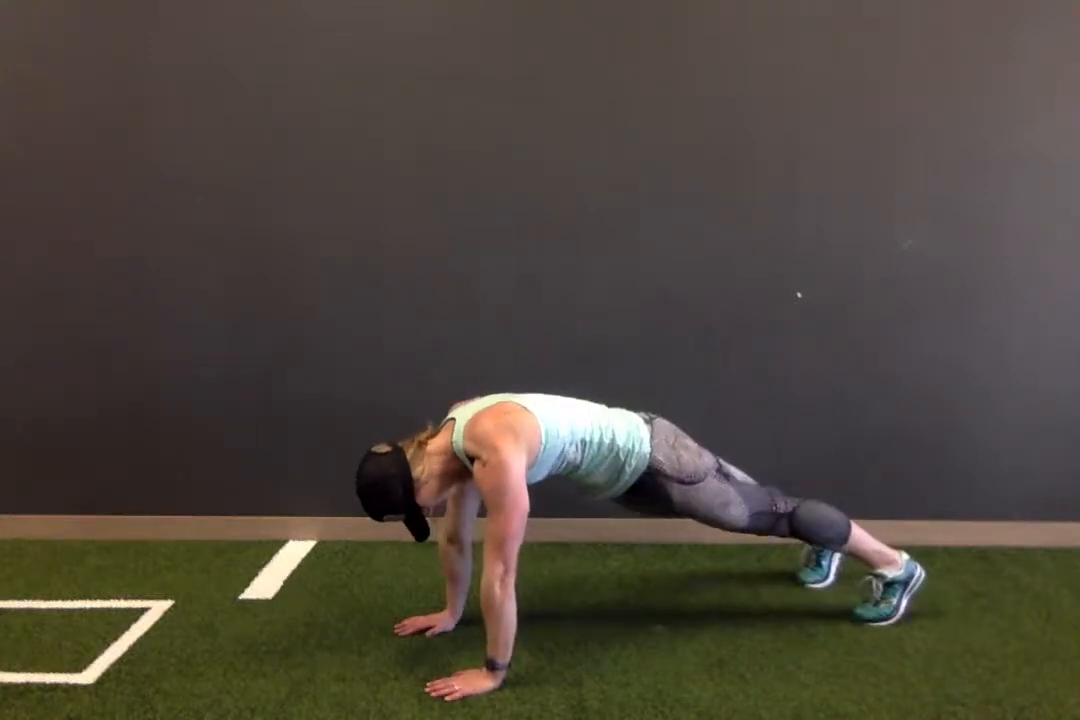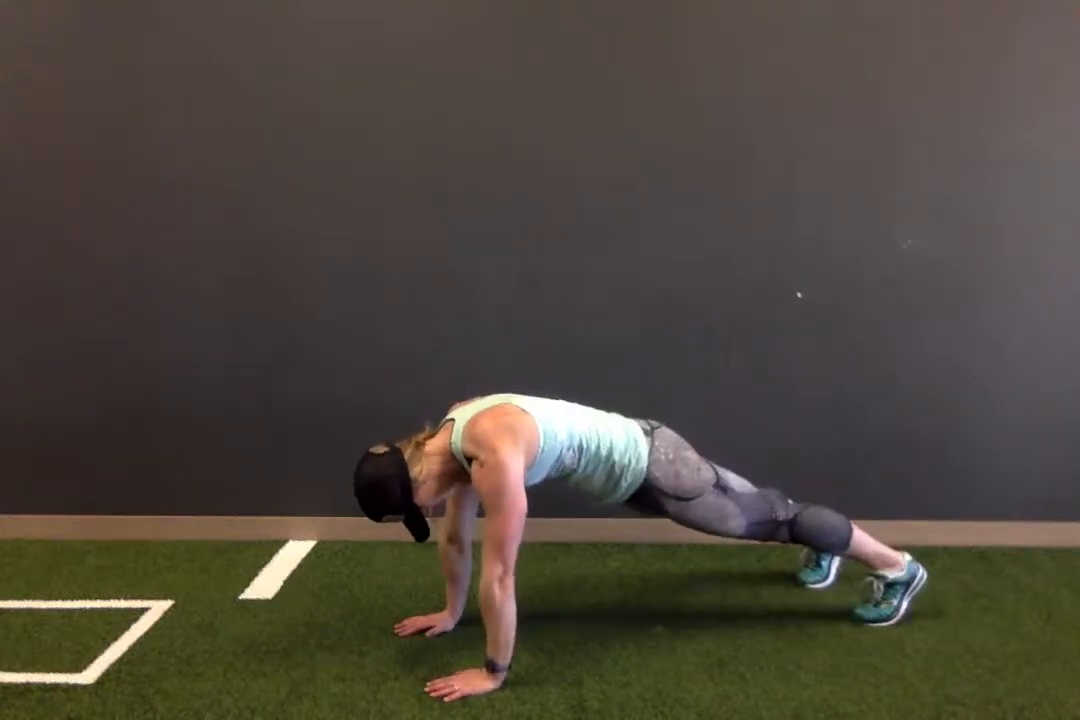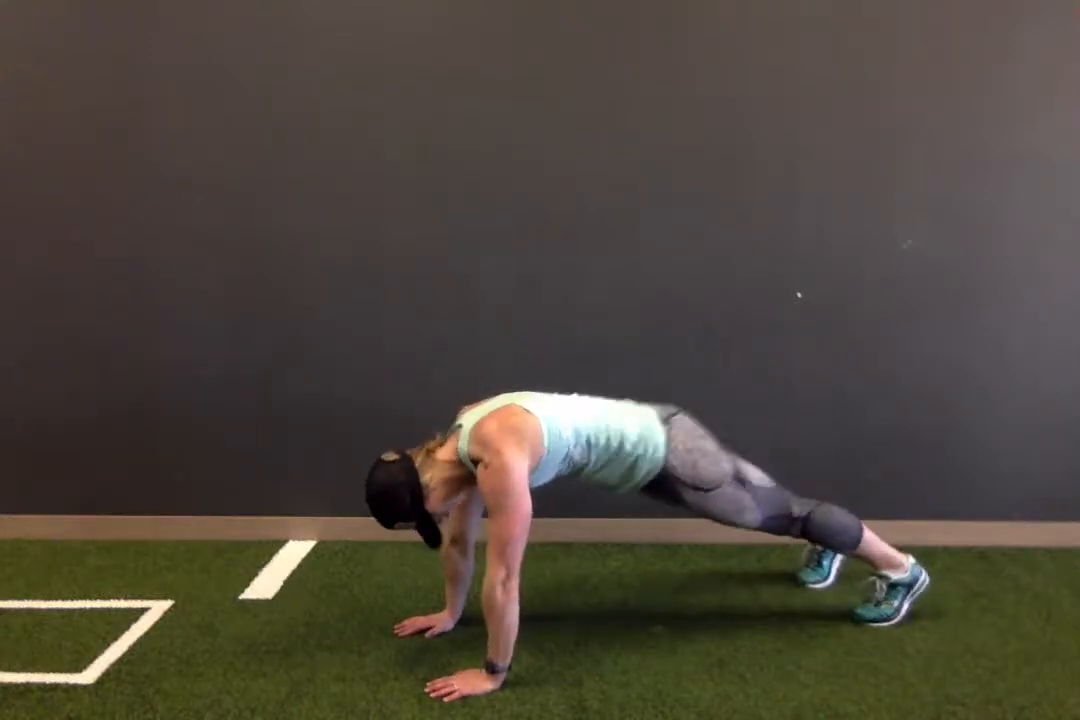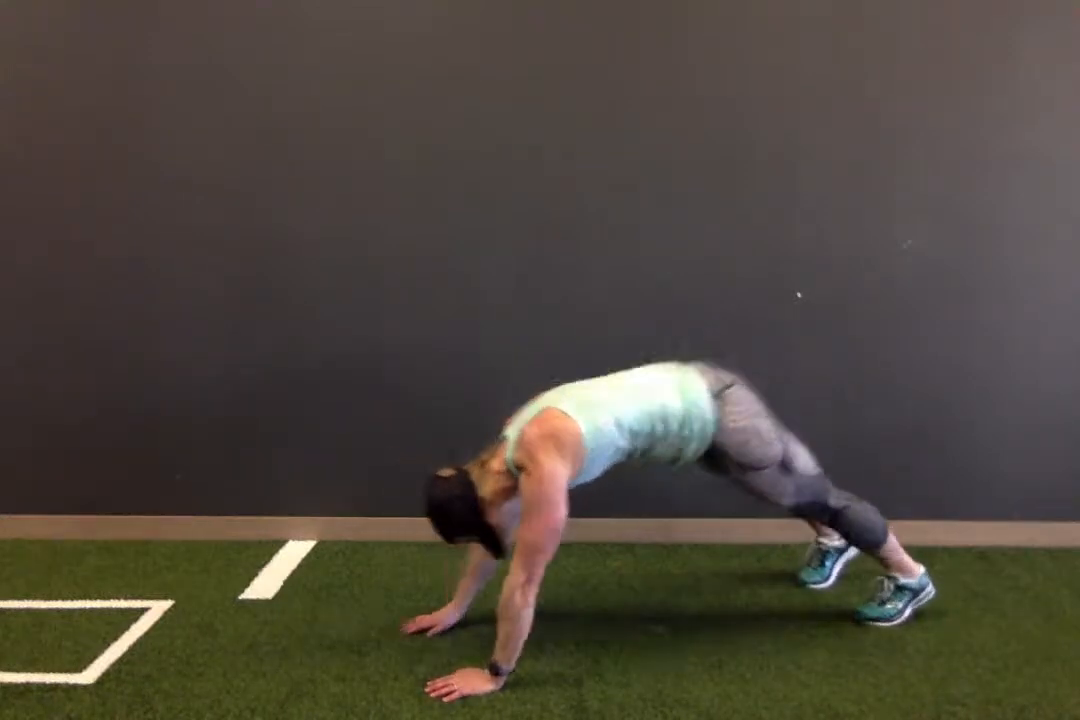
dt=0.2s
person 1, frame 1
left shoulder: (494, 450)
right shoulder: (453, 436)
left elbow: (500, 571)
right elbow: (455, 536)
left wrist: (494, 670)
right wrist: (452, 612)
left hip: (646, 454)
right hip: (625, 465)
left knee: (761, 508)
right knee: (747, 504)
left ankle: (895, 568)
right ankle: (822, 546)
person 1, frame 2
left shoulder: (491, 452)
right shoulder: (453, 437)
left elbow: (498, 572)
right elbow: (454, 536)
left wrist: (493, 672)
right wrist: (451, 612)
left hip: (644, 463)
right hip: (627, 459)
left knee: (763, 515)
right knee: (748, 505)
left ankle: (897, 568)
right ankle: (821, 548)
person 1, frame 3
left shoulder: (498, 457)
right shoulder: (461, 441)
left elbow: (503, 579)
right elbow: (458, 538)
left wrist: (492, 673)
right wrist: (448, 612)
left hip: (661, 445)
right hip: (643, 437)
left knee: (779, 508)
right knee: (761, 500)
left ankle: (900, 571)
right ankle: (823, 547)
person 1, frame 4
left shoulder: (544, 463)
right shoulder: (512, 446)
left elbow: (523, 581)
right elbow: (492, 533)
left wrist: (493, 674)
right wrist: (456, 607)
left hip: (716, 412)
right hip: (691, 391)
left knee: (814, 496)
right knee: (792, 488)
left ankle: (910, 578)
right ankle: (831, 546)
